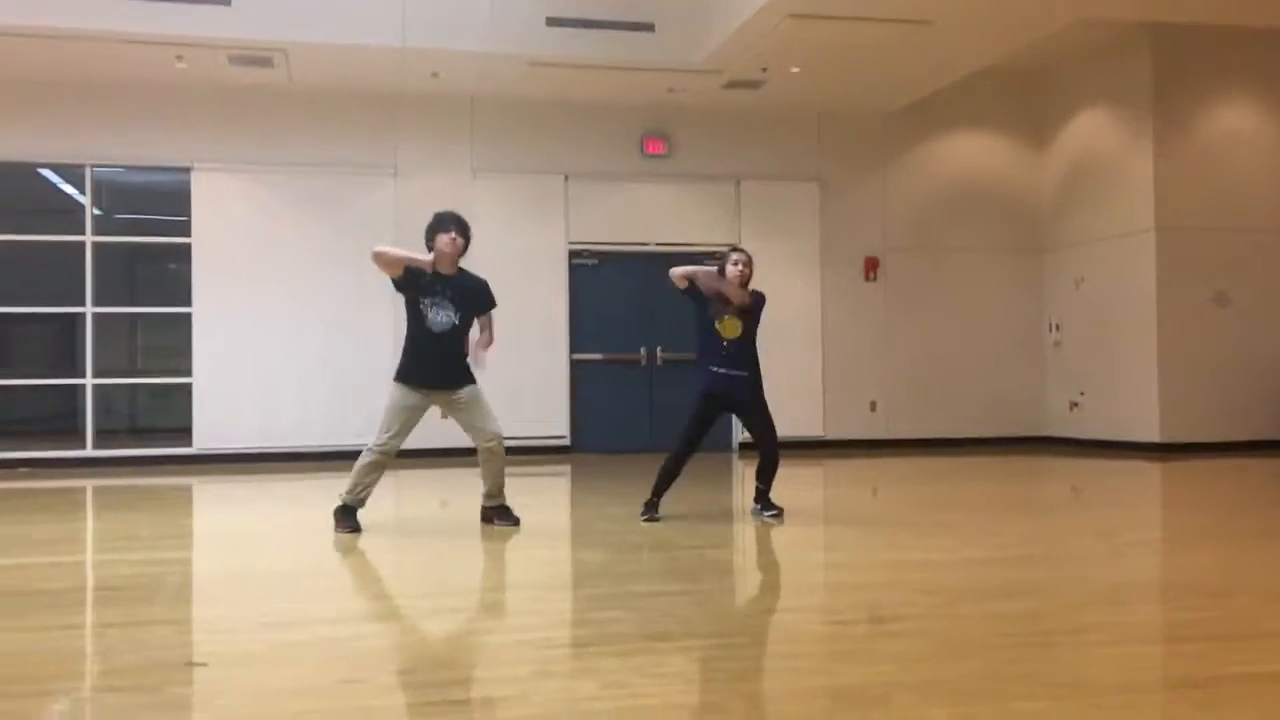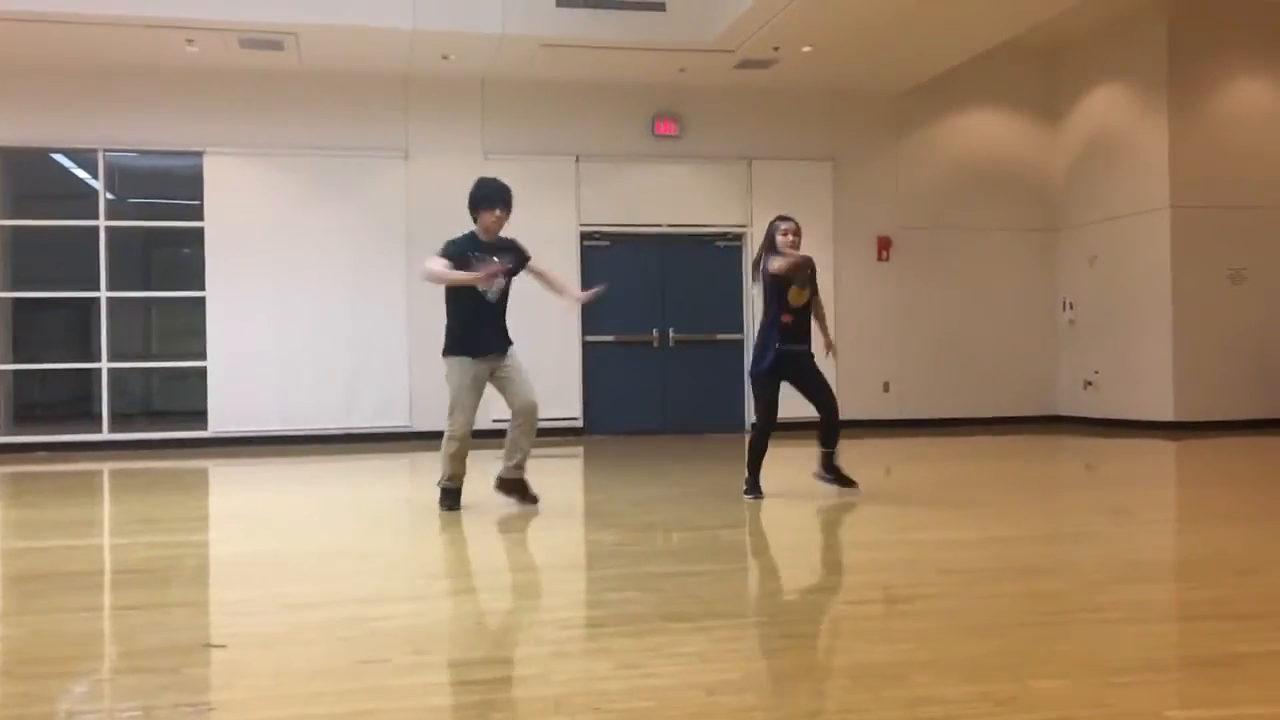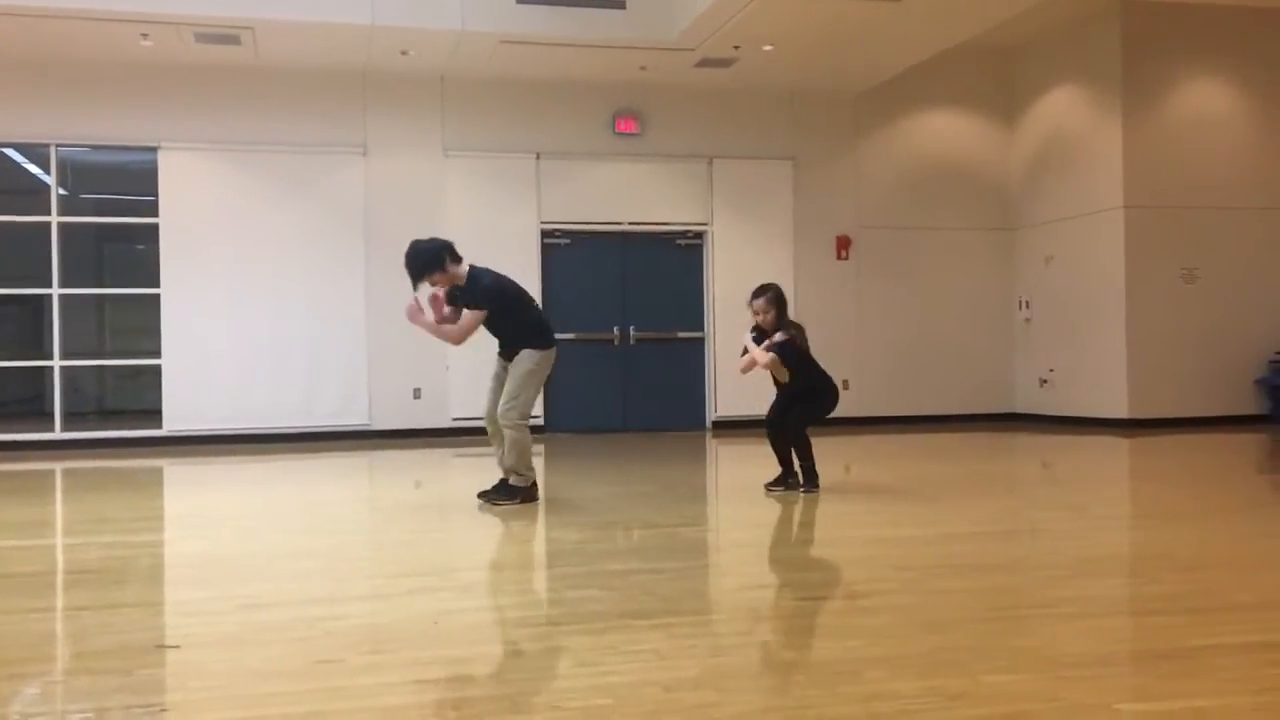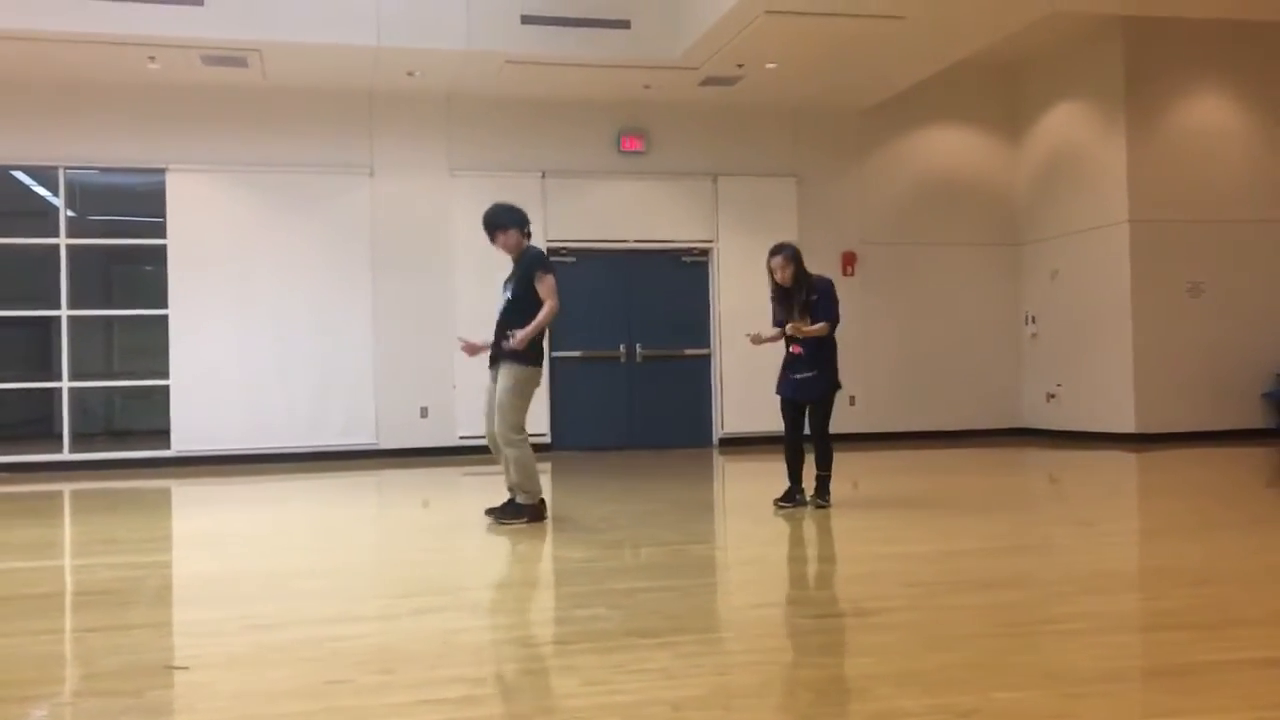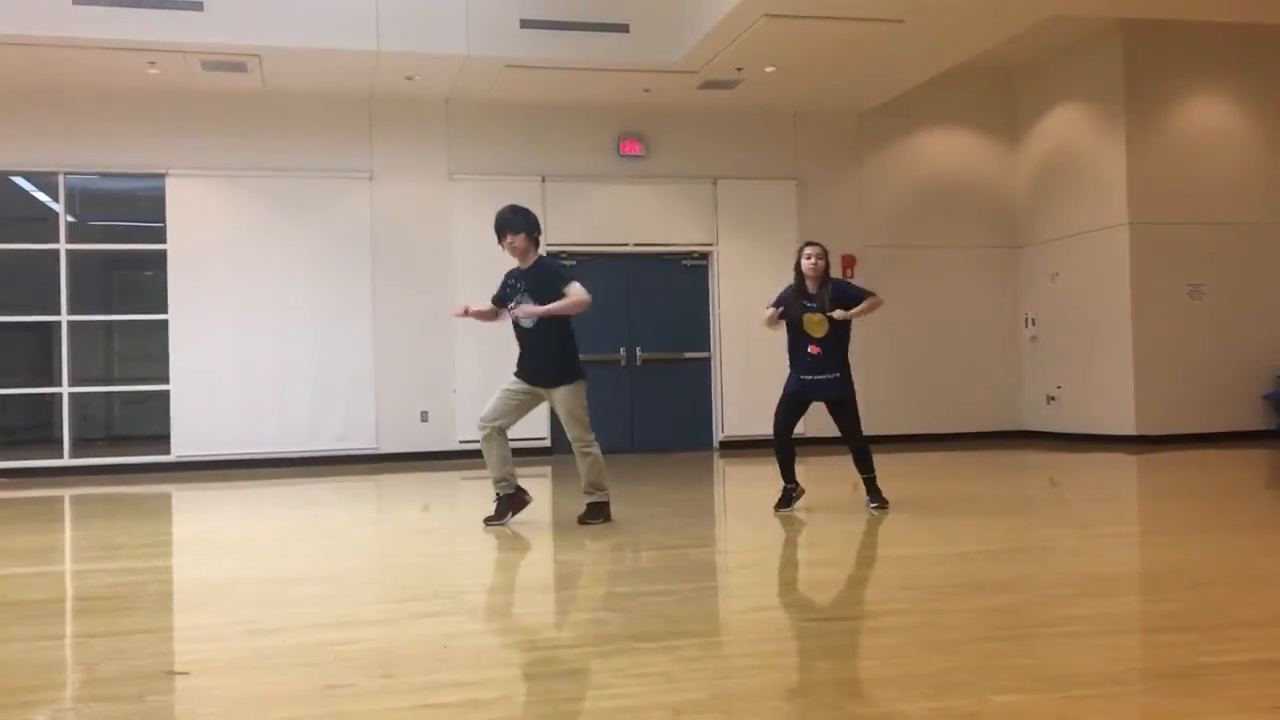
dt=1s
person 1, frame 1
left shoulder: (476, 286)
right shoulder: (414, 277)
left elbow: (487, 328)
right elbow: (379, 254)
left wrist: (481, 345)
right wrist: (424, 262)
left hip: (458, 383)
right hip: (412, 381)
left knee: (492, 439)
right knee: (384, 445)
left ankle: (493, 504)
right ankle: (348, 506)
person 1, frame 2
left shoulder: (510, 248)
right shoulder: (460, 247)
left elbow: (537, 272)
right elbow: (433, 271)
left wrist: (571, 294)
right wrist: (474, 277)
left hip: (500, 347)
right hip: (463, 351)
left knee: (526, 406)
right knee: (461, 422)
left ankle: (511, 475)
right ankle: (450, 486)
person 1, frame 3
left shoulder: (486, 285)
right shoulder: (457, 289)
left elbow: (457, 336)
right elbow: (446, 326)
left wrist: (421, 319)
right wrist: (435, 310)
left hip: (535, 348)
right hip: (510, 350)
left knee: (510, 414)
right knee: (494, 417)
left ankle: (523, 484)
right ankle: (511, 479)
person 1, frame 4
left shoulder: (533, 259)
right shoulder: (518, 268)
left elbow: (552, 303)
left wrist: (528, 334)
right wrist: (483, 346)
left hip: (521, 360)
right hip: (503, 360)
left knee: (509, 432)
right knee: (496, 434)
left ankle: (531, 502)
right ankle: (520, 498)
person 1, frame 5
left shoulder: (551, 270)
right shoulder: (509, 280)
left elbow: (580, 300)
right elbow: (495, 312)
left wrist: (542, 309)
right wrist: (472, 312)
left hip: (563, 374)
right hip: (526, 376)
left knee: (581, 439)
right knee: (489, 424)
left ankle: (599, 501)
right ankle: (510, 492)
person 2, frame 1
left shoulder: (756, 299)
right shoulder: (706, 297)
left elbow: (740, 296)
right elbow: (675, 274)
left wrist: (716, 282)
right wrist: (709, 271)
left hip: (747, 387)
right hip: (713, 386)
left knee: (769, 446)
right knee: (686, 445)
left ankle: (762, 499)
right ankle: (653, 501)
person 2, frame 2
left shoulder: (807, 266)
right shoulder: (772, 265)
right elbow: (776, 266)
left wrist: (824, 334)
right wrist: (791, 258)
left hip: (799, 354)
right hip: (769, 355)
left knee: (829, 407)
right knee: (765, 420)
left ankle: (828, 467)
right ankle: (752, 480)
person 2, frame 3
left shoulder: (790, 336)
right shoulder: (759, 334)
left elbow: (765, 361)
right elbow: (743, 368)
left wrist: (749, 343)
right wrist: (765, 345)
left hip: (819, 393)
right hip: (790, 394)
left knee: (792, 426)
right knee: (773, 423)
left ankle: (810, 476)
right ankle: (789, 474)
person 2, frame 4
left shoulder: (822, 287)
right shoulder: (780, 296)
left elbow: (826, 326)
left wrist: (802, 330)
right wrist: (763, 338)
left hip: (820, 372)
right hip: (791, 374)
left knee: (818, 430)
right knee: (791, 433)
left ankle: (822, 489)
right ankle: (795, 489)
person 2, frame 5
left shoulder: (839, 290)
right shoulder: (791, 294)
left elbow: (876, 300)
right elbow: (769, 321)
left wrist: (850, 313)
right wrist: (772, 315)
left hip: (834, 376)
right hip: (800, 377)
left knee: (852, 435)
right knee: (780, 432)
left ankle: (872, 490)
right ankle: (790, 488)
